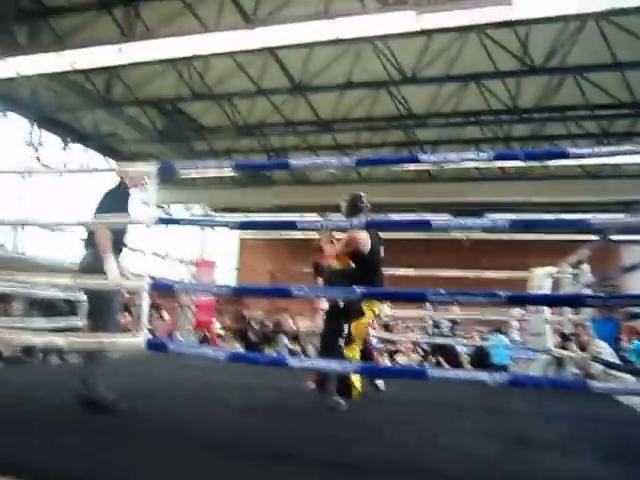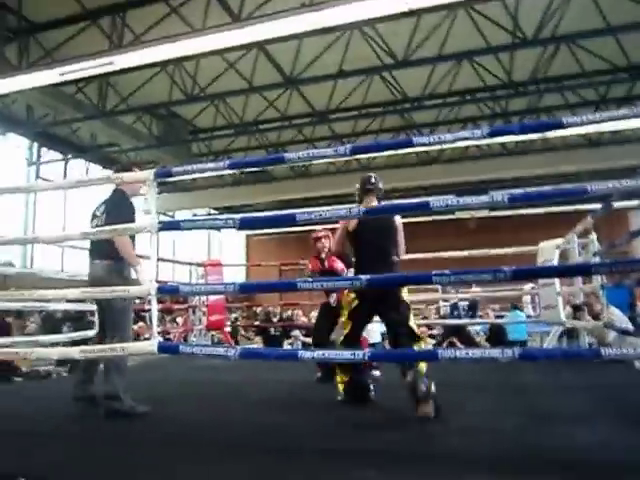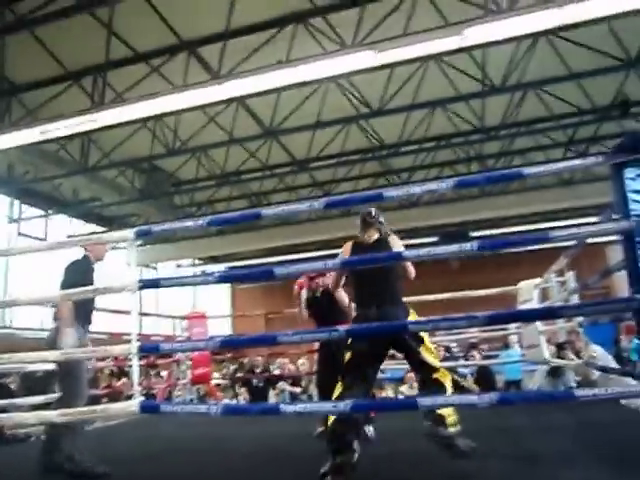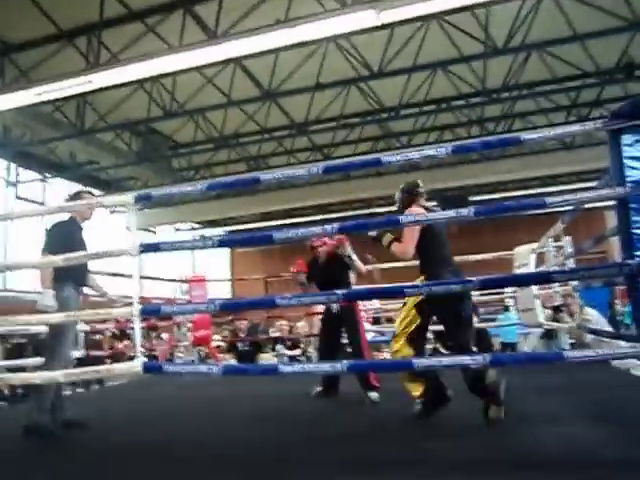
dt=0.4s
person 1, frame 1
left shoulder: (116, 195)
right shoulder: (118, 195)
right elbow: (100, 226)
right wrist: (108, 261)
left hip: (96, 262)
right hip: (101, 263)
left knee: (100, 324)
right knee: (108, 325)
left ankle: (92, 385)
right ankle: (94, 387)
person 1, frame 2
left shoulder: (103, 206)
right shoulder: (123, 203)
right elbow: (121, 238)
right wrist: (139, 268)
left hip: (97, 270)
right hip: (114, 271)
left knee: (105, 333)
right knee: (119, 336)
left ankle: (83, 388)
right ankle: (115, 399)
person 1, frame 3
left shoulder: (84, 270)
right shoulder: (80, 267)
right elbow: (65, 297)
left wrist: (84, 339)
right wrist: (68, 330)
left hip: (73, 336)
right hip: (69, 335)
left knee: (68, 396)
right knee: (76, 395)
left ankle: (52, 456)
right ankle: (74, 459)
person 1, frame 4
left shoulder: (77, 234)
right shoulder: (62, 228)
right elbow: (47, 259)
left wrist: (104, 294)
right wrist: (48, 291)
left hip: (71, 296)
right hip: (62, 294)
left knee: (63, 358)
right knee: (57, 356)
left ankle: (56, 415)
right ankle: (37, 417)
person 2, frame 1
left shoulder: (355, 234)
right shoulder: (370, 231)
left elbow: (333, 254)
left wrist: (326, 242)
right hip: (359, 288)
left knee: (353, 343)
left ankle: (346, 393)
person 2, frame 2
right shoulder: (393, 215)
left elbow: (336, 249)
right elbow: (400, 253)
left hip: (364, 284)
left knee: (350, 340)
right knee: (407, 339)
left ankle: (354, 391)
right ankle: (422, 393)
person 2, frame 3
left shoulder: (350, 248)
right shoulder: (392, 241)
left elbow: (334, 285)
right elbow: (411, 275)
left hip: (365, 321)
right hip: (396, 315)
left knee: (353, 384)
right knee: (433, 371)
left ankle: (342, 454)
right ankle: (444, 430)
person 2, frame 4
left shoulder: (413, 213)
left elbow: (407, 252)
left wrist: (385, 239)
right wrist: (391, 238)
left hip: (434, 282)
right hip: (456, 280)
left knee: (405, 341)
right knee: (462, 343)
left ankle: (431, 394)
right ankle: (491, 391)
person 3, frame 1
left shoulder: (343, 259)
right shoulder: (319, 266)
right elbow: (320, 286)
right hip: (334, 307)
right knee: (328, 342)
right ankle: (321, 380)
person 3, frame 2
left shoulder: (341, 257)
right shoulder: (316, 261)
left wrist: (343, 271)
right wrist: (313, 274)
left hip: (346, 300)
right hip: (330, 302)
right knee: (318, 335)
right ankle: (328, 370)
person 3, frame 3
left shoulder: (333, 292)
right shoulder: (310, 300)
left elbow: (345, 303)
right elbow: (303, 315)
right wrist: (301, 296)
left hip: (343, 339)
right hip: (326, 343)
right knee: (324, 382)
left ankle: (366, 420)
person 3, frame 4
left shoulder: (339, 257)
right shoulder: (311, 265)
left elbow: (362, 270)
right elbow: (306, 289)
left wrist: (349, 253)
right wrist: (300, 278)
left hip: (347, 305)
right hip: (330, 309)
left knee: (358, 345)
right knee: (325, 346)
left ankle: (371, 387)
right ankle: (328, 385)
